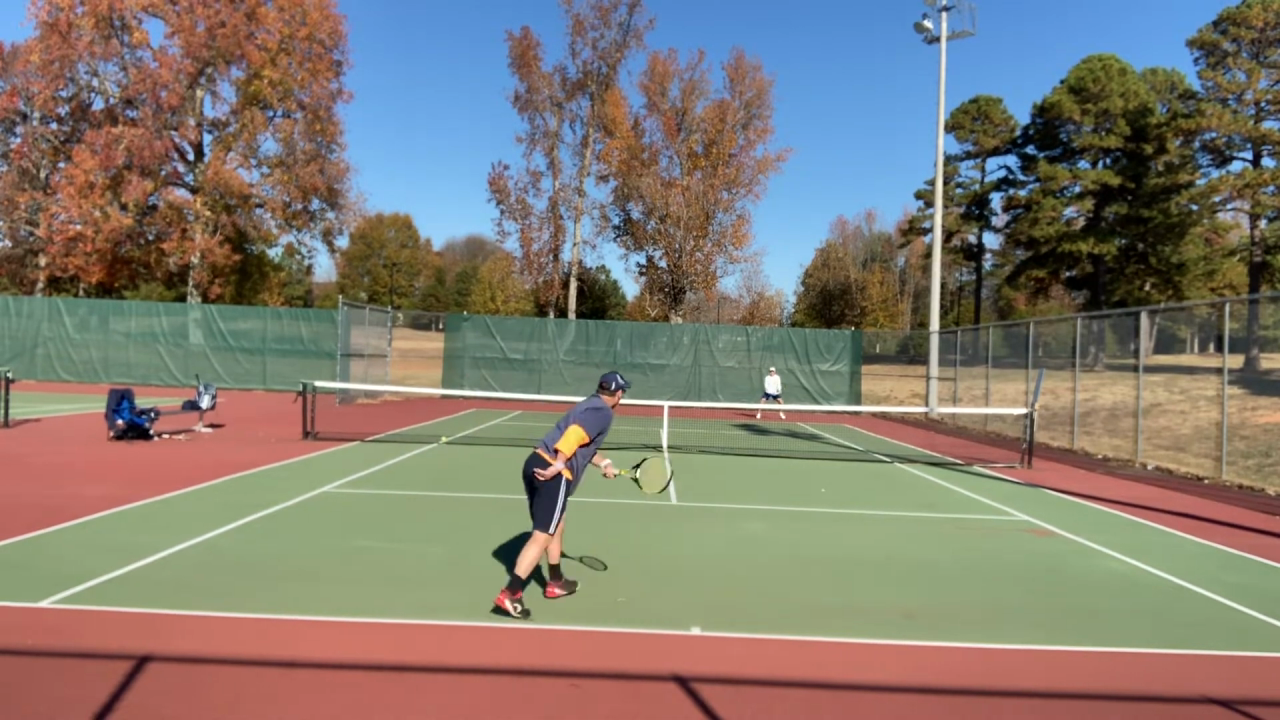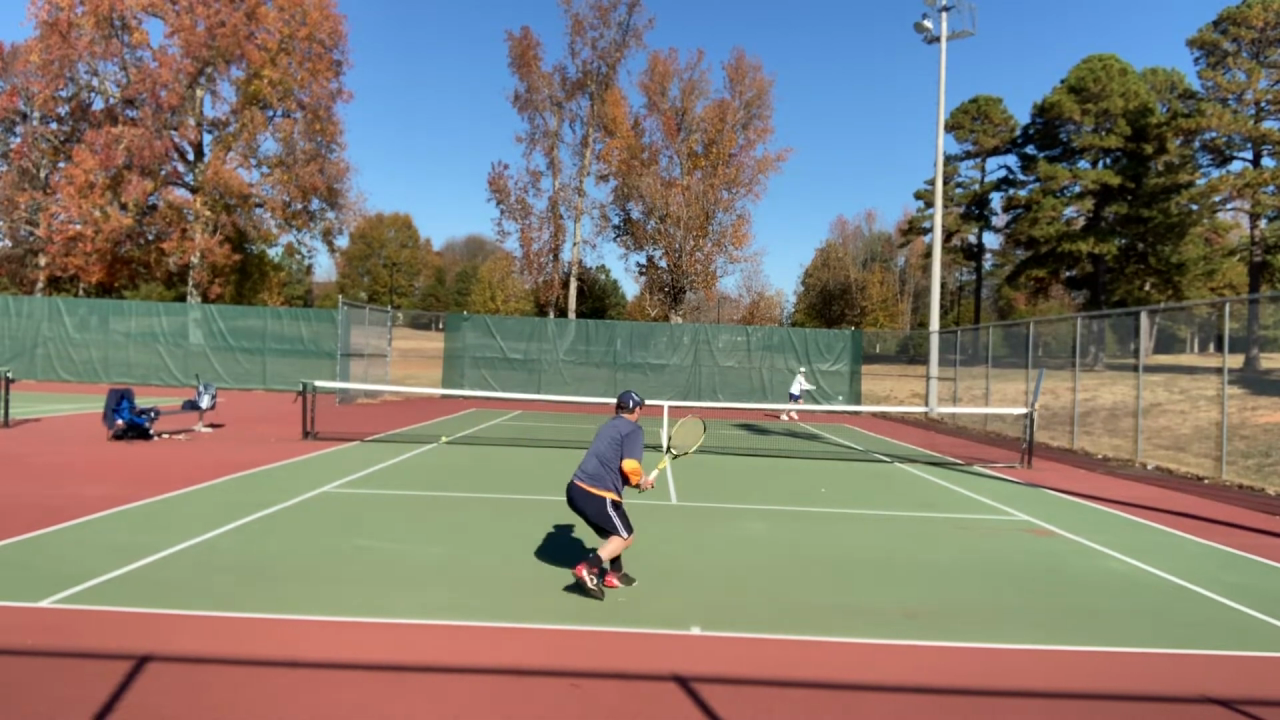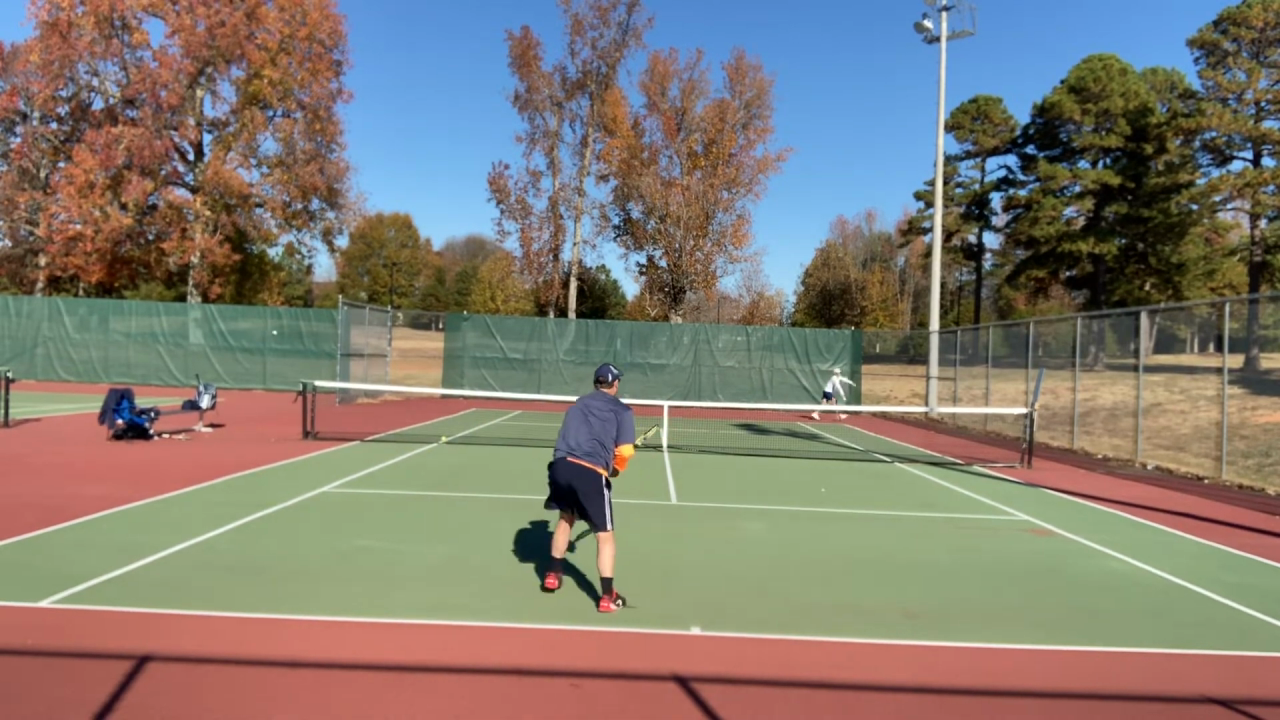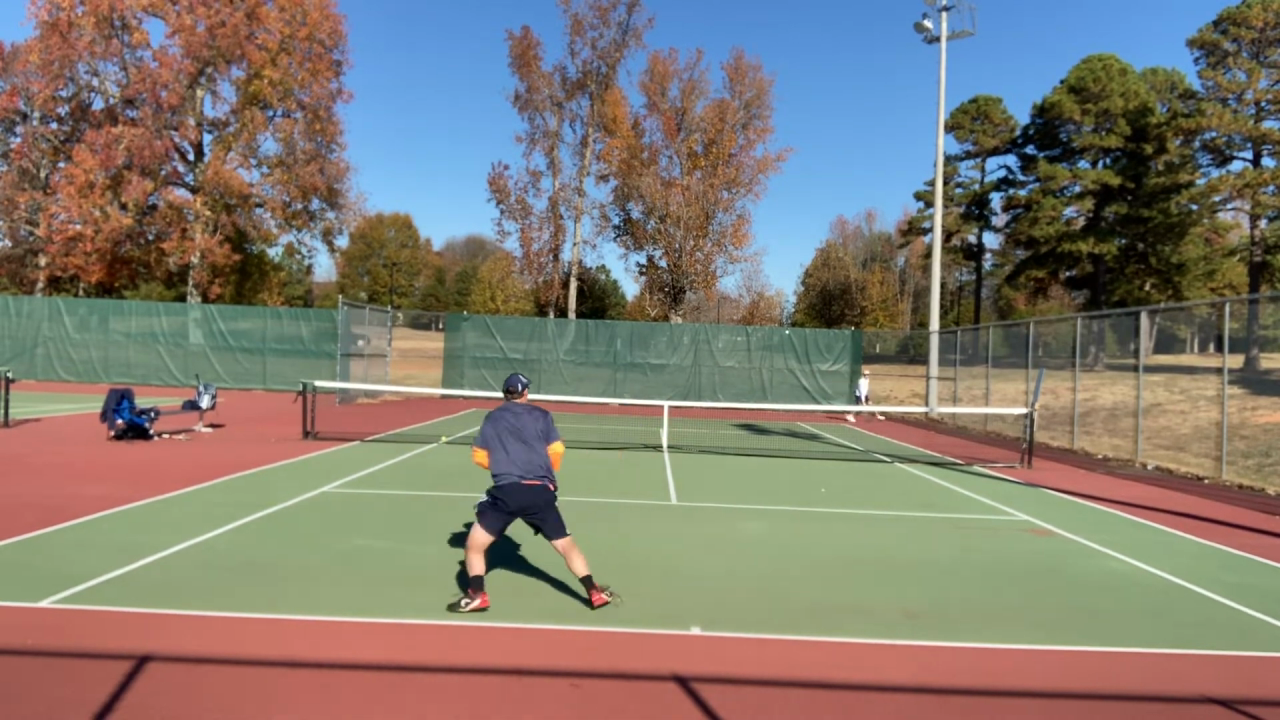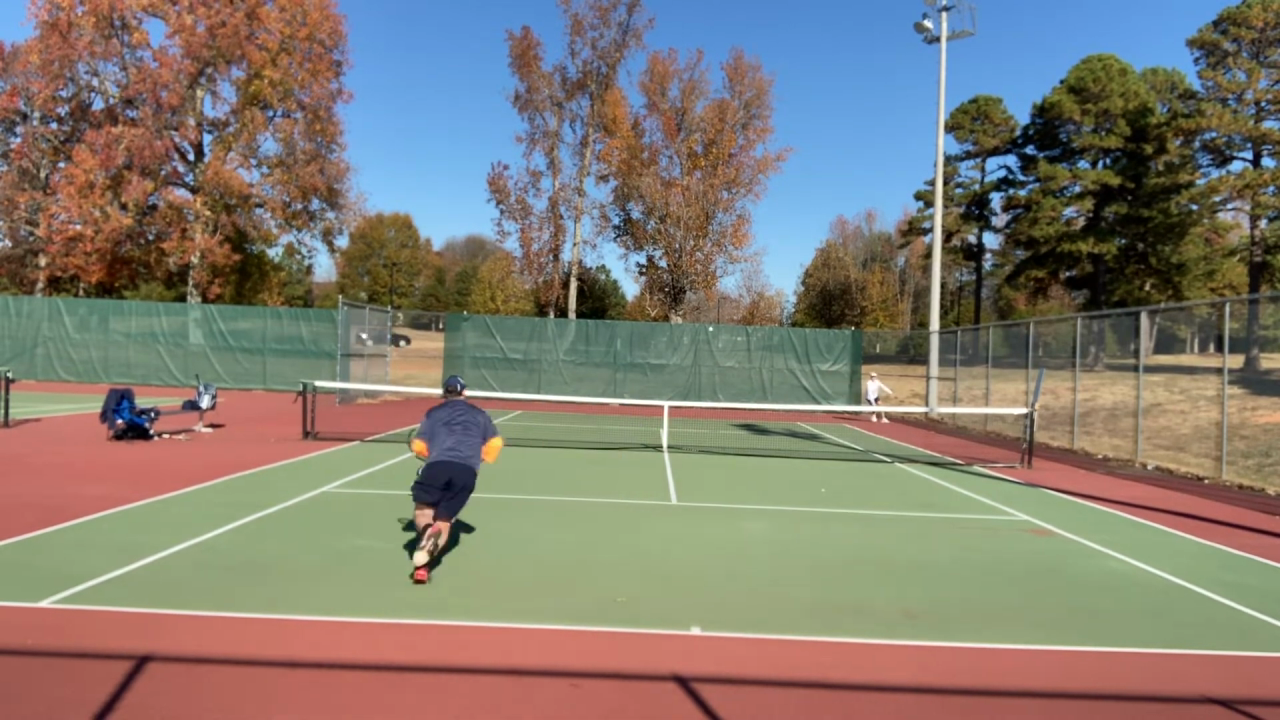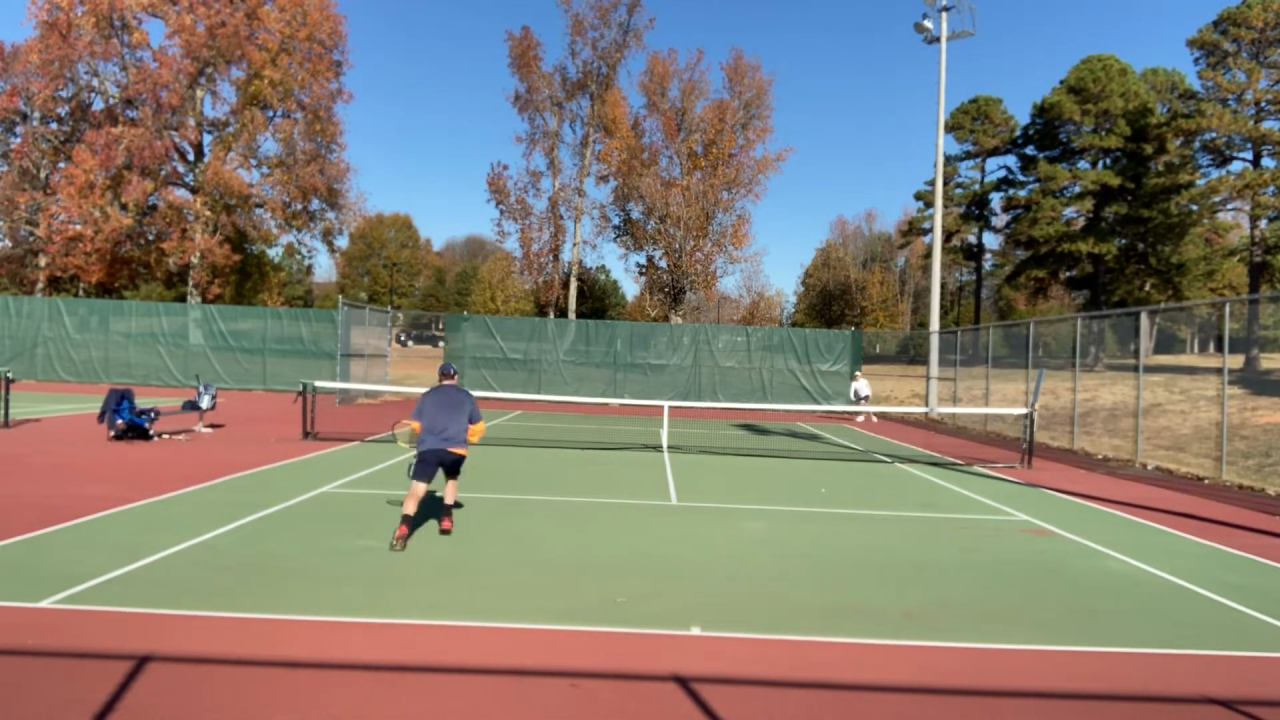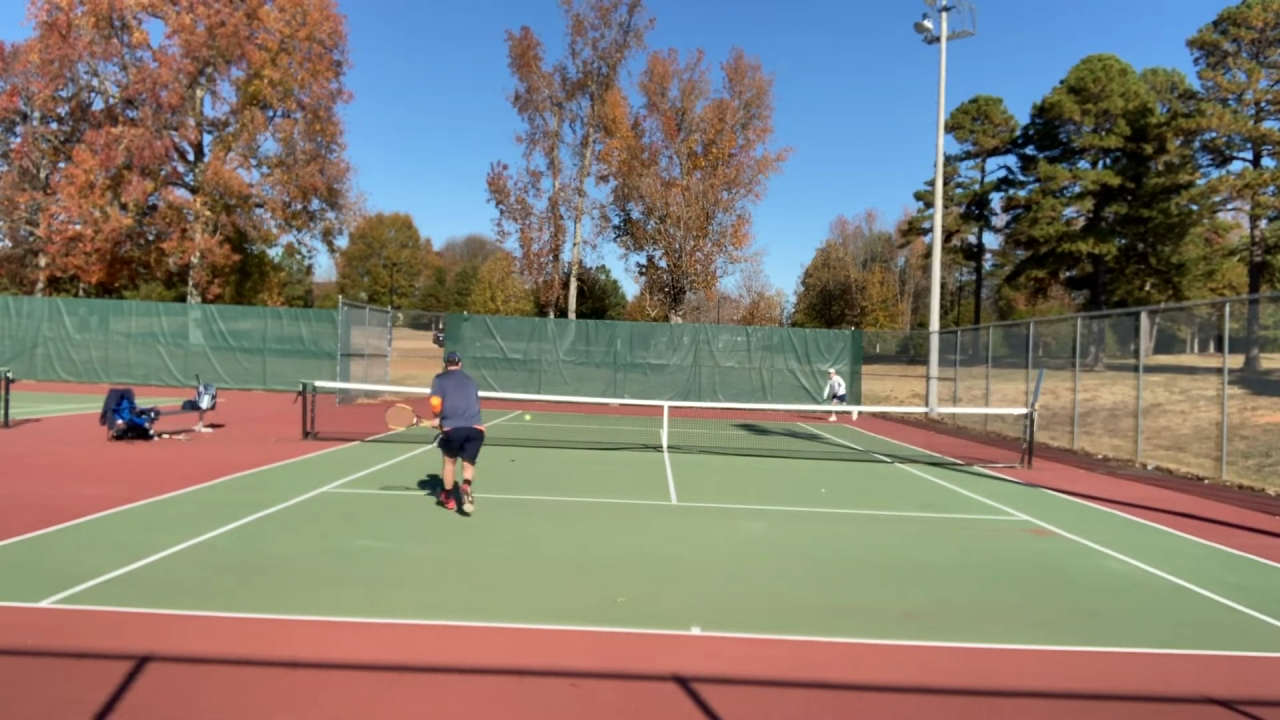
dt=0.4s
person 1, frame 1
left shoulder: (586, 405)
right shoulder: (603, 413)
right elbow: (574, 436)
left wrist: (604, 463)
right wrist: (556, 466)
left hip: (535, 462)
right hip: (552, 475)
left knee: (556, 526)
right knee: (543, 535)
left ankle: (555, 582)
right ankle: (510, 594)
person 1, frame 2
left shoulder: (608, 426)
right shoulder: (633, 430)
right elbow: (630, 467)
left wrist: (638, 480)
right wrist: (640, 482)
left hip: (577, 489)
right hip: (597, 496)
left knee: (613, 530)
right knee: (625, 536)
left ankle: (615, 573)
right ankle: (588, 568)
person 1, frame 3
left shoulder: (576, 404)
right shoulder: (622, 410)
right elbow: (624, 452)
right wrist: (615, 468)
left hip: (561, 467)
right hip: (591, 475)
left knee: (566, 520)
right knee: (605, 537)
left ankle: (553, 575)
right ankle: (607, 597)
person 1, frame 4
left shoulder: (491, 418)
right shoulder: (541, 416)
left elbow: (479, 456)
right elbow: (556, 451)
left hip: (508, 491)
right hip: (540, 491)
left knee: (474, 545)
right knee: (565, 545)
left ankle: (477, 594)
right ankle: (594, 592)
person 1, frame 5
left shoulder: (433, 413)
right shoulder: (479, 414)
left elbow: (418, 447)
right elbow: (495, 444)
right wrist: (480, 460)
left hip: (438, 466)
right hip: (466, 472)
left knee: (423, 513)
right knee: (444, 524)
left ankle: (429, 532)
right ankle: (422, 569)
person 1, frame 6
left shoulder: (427, 396)
right shoulder: (467, 398)
left elbow: (415, 424)
right elbow: (478, 427)
right wrist: (468, 440)
left hip: (428, 450)
right hip: (454, 452)
left knee: (415, 492)
right knee: (452, 478)
left ankle: (404, 529)
right ankle: (447, 518)
person 1, frame 7
left shoulder: (440, 379)
right shoulder: (470, 381)
left wrist: (438, 418)
left hip: (453, 428)
right hip: (476, 427)
left knee: (449, 460)
right knee: (468, 465)
left ankle: (448, 497)
right ankle: (466, 486)
